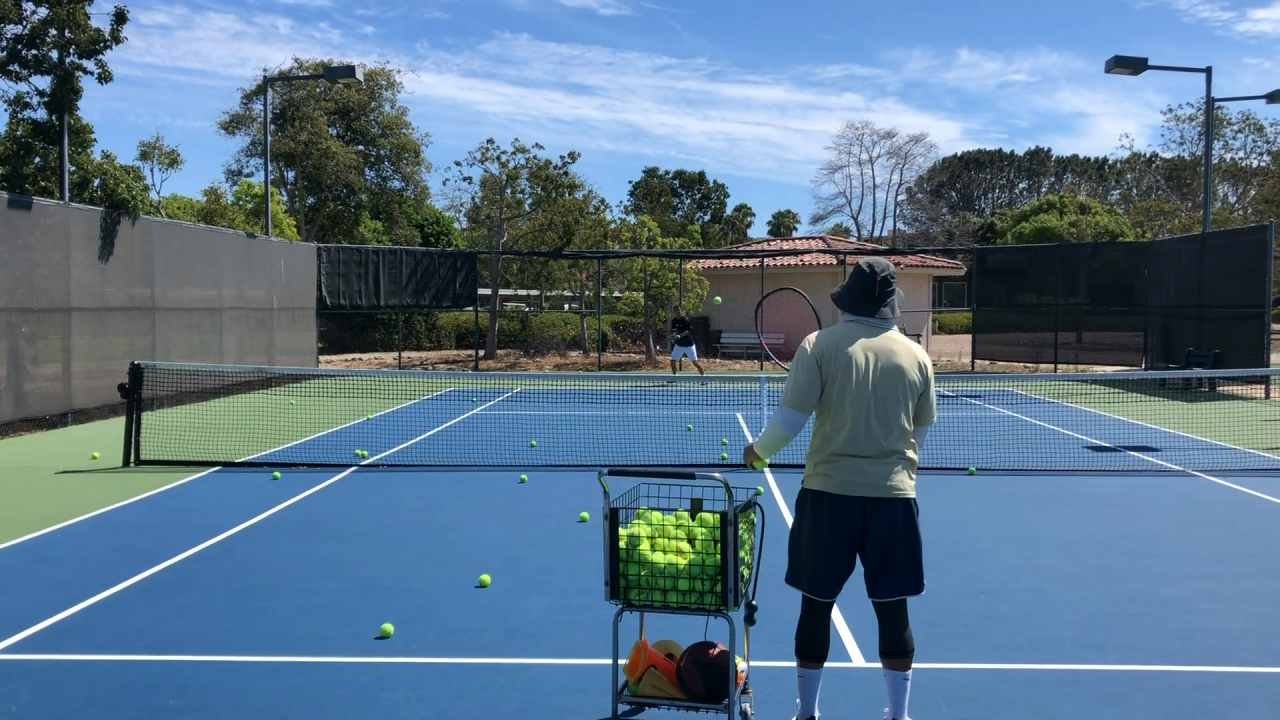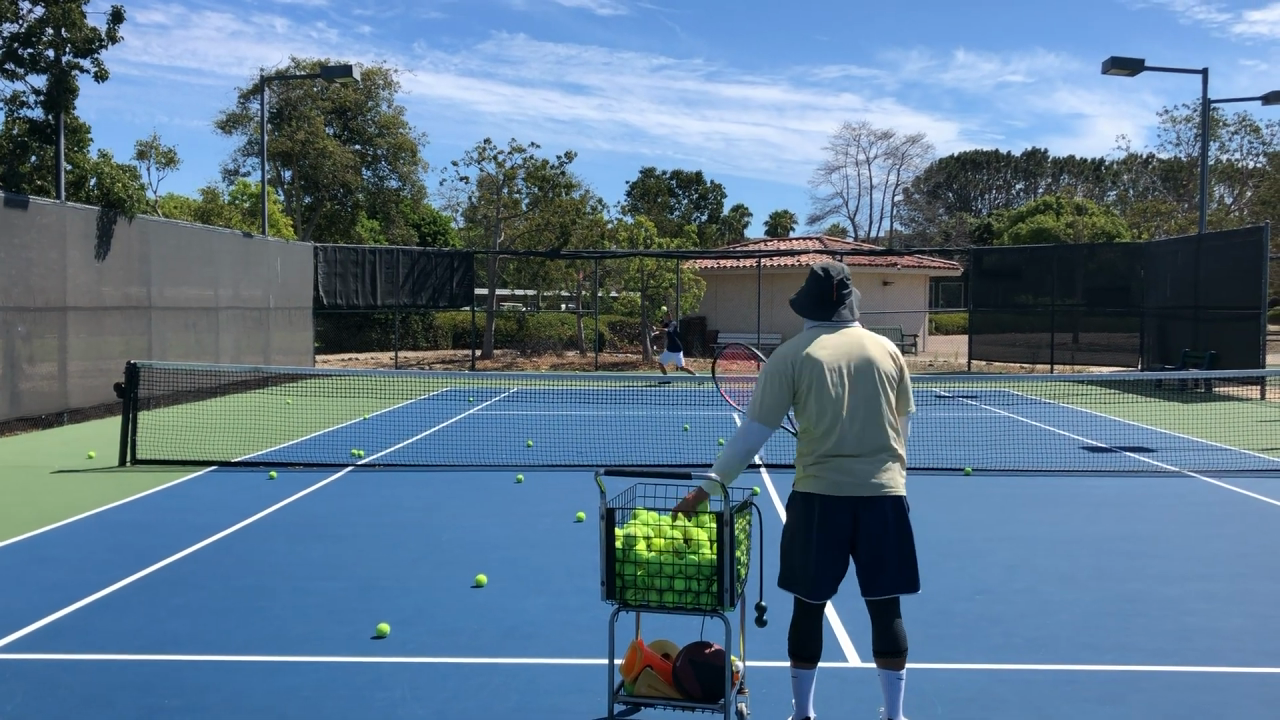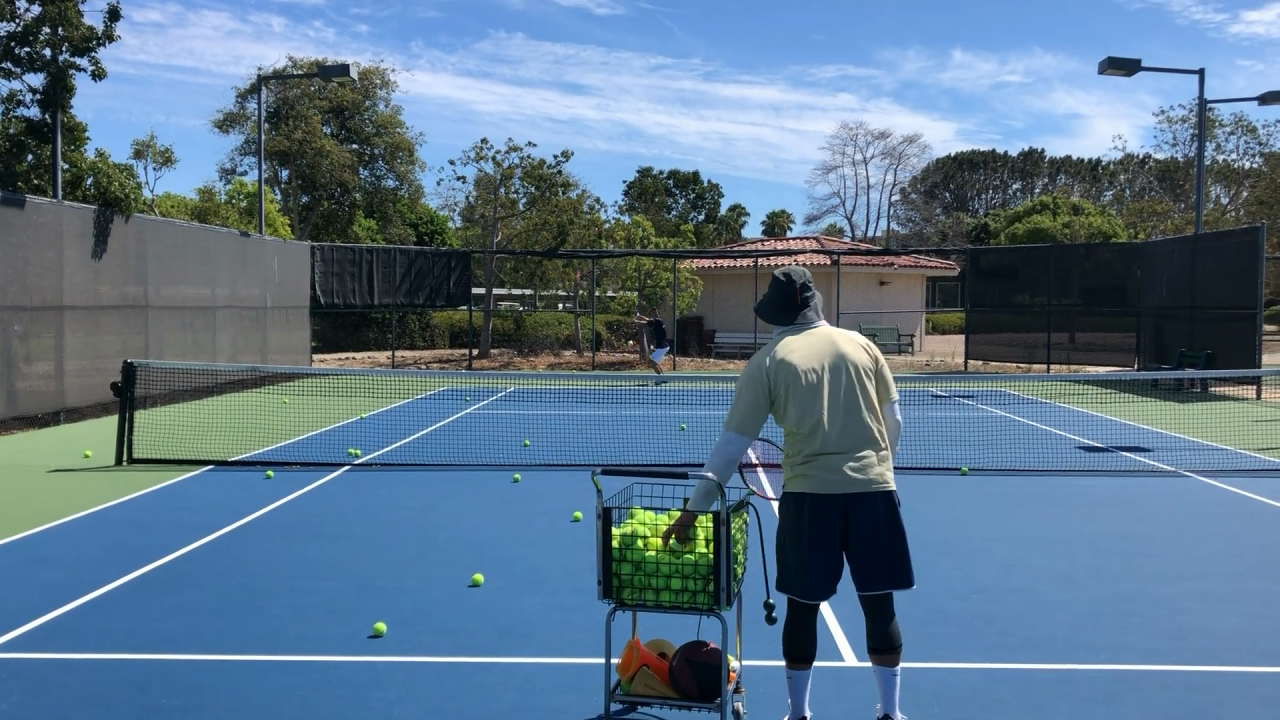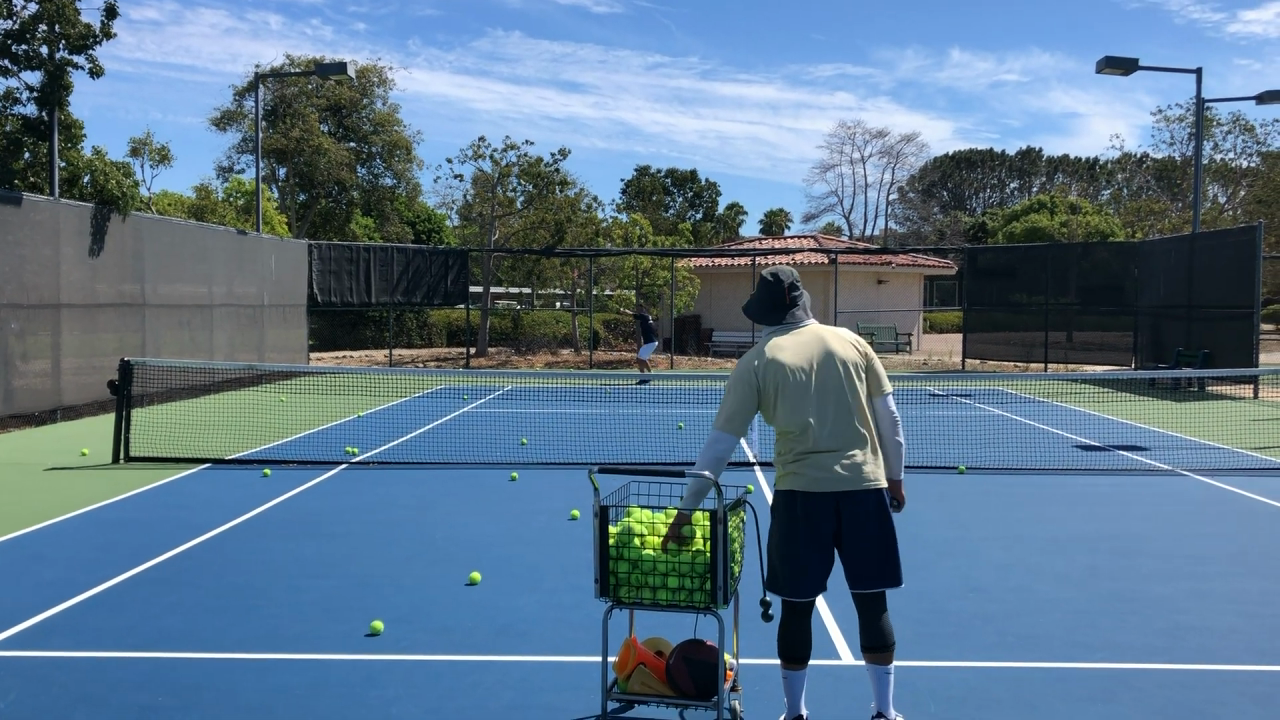
dt=0.2s
person 1, frame 1
left shoulder: (819, 344)
right shoulder: (916, 355)
left elbow: (788, 422)
right elbow: (918, 433)
left wrist: (759, 448)
left hip: (829, 494)
right hip: (893, 497)
left knee: (817, 607)
right knee: (893, 610)
person 1, frame 2
left shoulder: (790, 355)
right shoulder: (885, 349)
left elbow: (751, 435)
right elbow: (901, 426)
left wrist: (706, 487)
left hip: (820, 496)
right hip: (885, 496)
left knee: (809, 608)
right knee: (886, 610)
person 1, frame 3
left shoulder: (766, 362)
right shoulder: (860, 344)
left elbow: (731, 445)
right elbow: (894, 421)
left wrist: (693, 509)
left hip: (809, 496)
right hip: (874, 492)
left knee: (802, 608)
right knee: (880, 606)
person 1, frame 4
left shoulder: (756, 362)
right shoulder: (851, 341)
left elbow: (720, 445)
right elbow: (889, 417)
left wrist: (686, 510)
right wrist: (894, 477)
left hip: (801, 494)
right hip: (865, 488)
left knee: (797, 607)
right knee: (872, 603)
